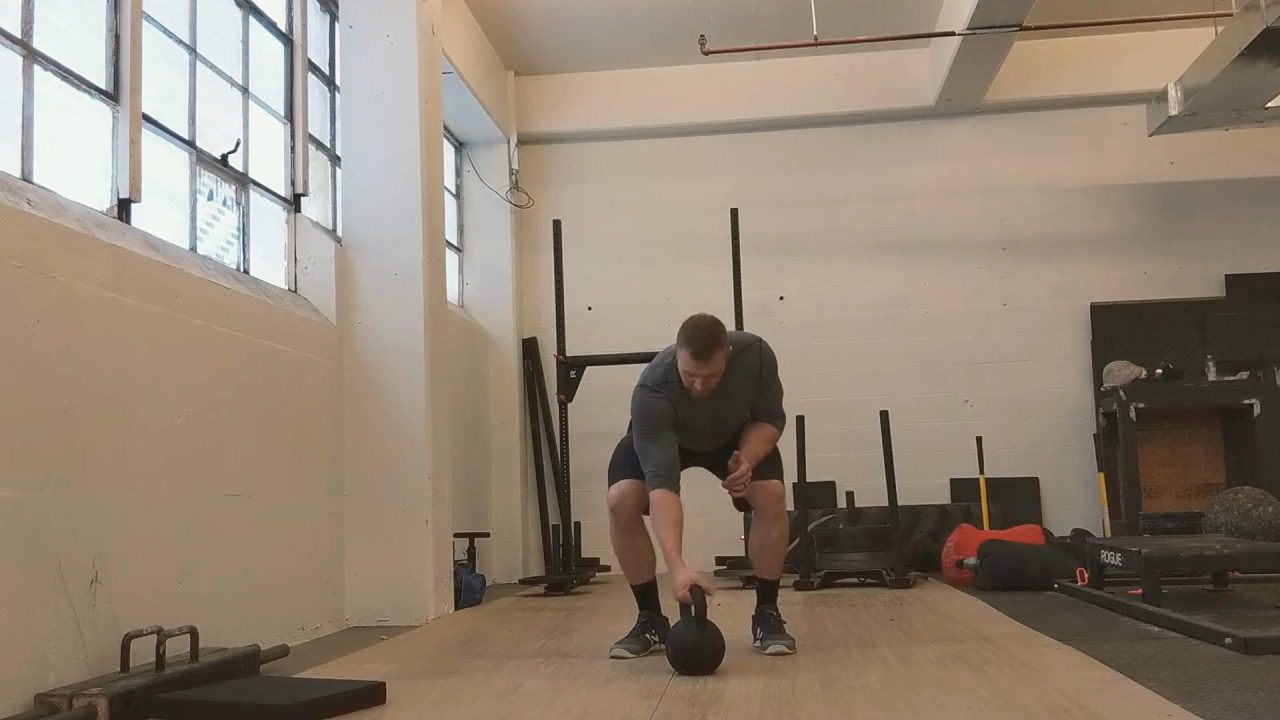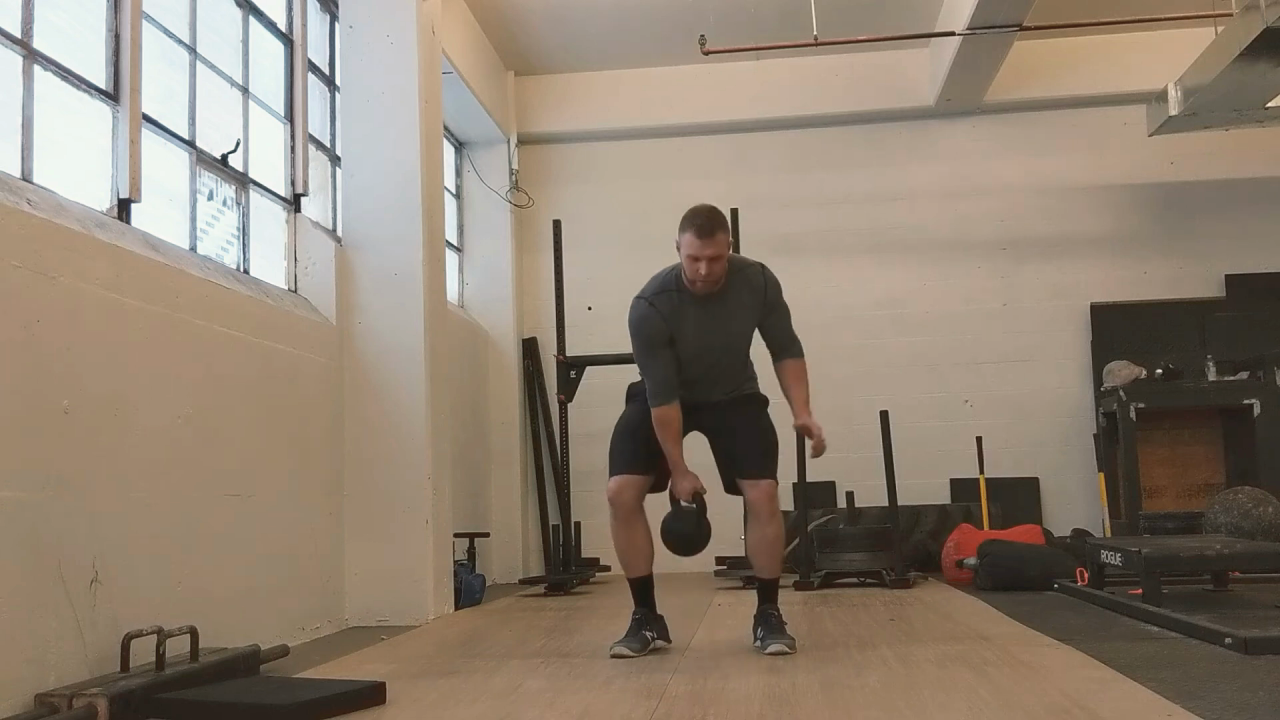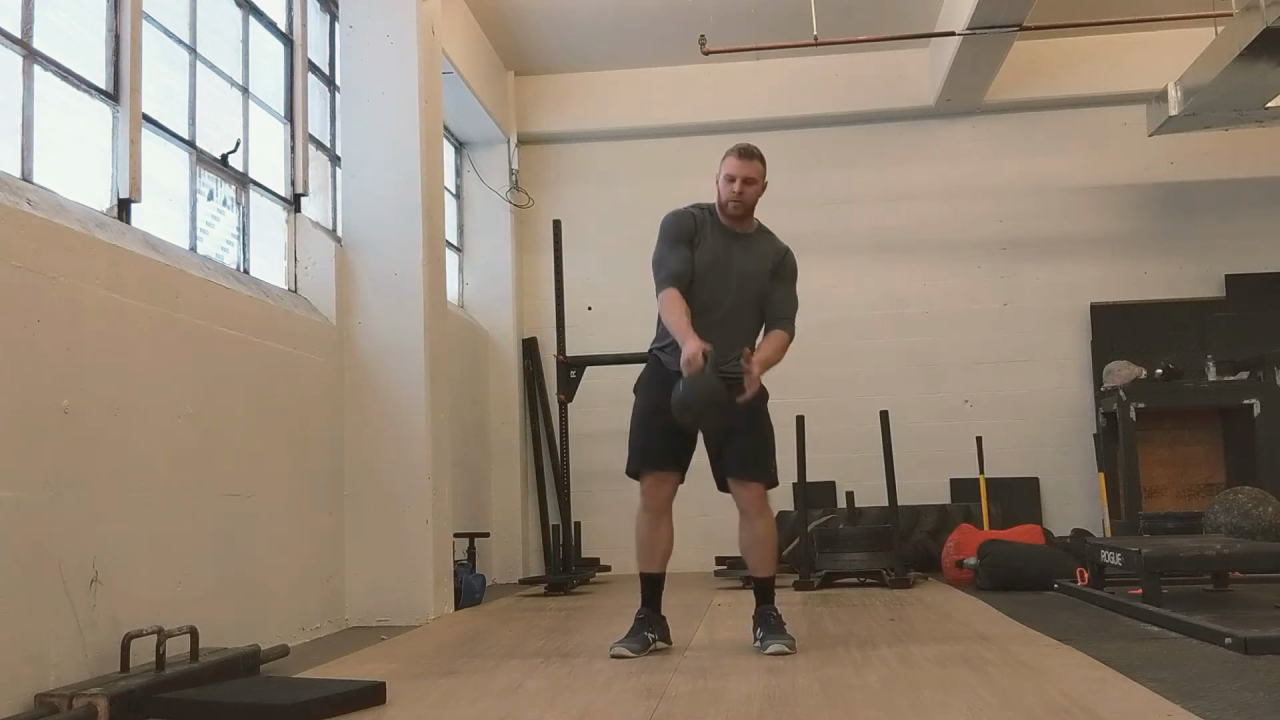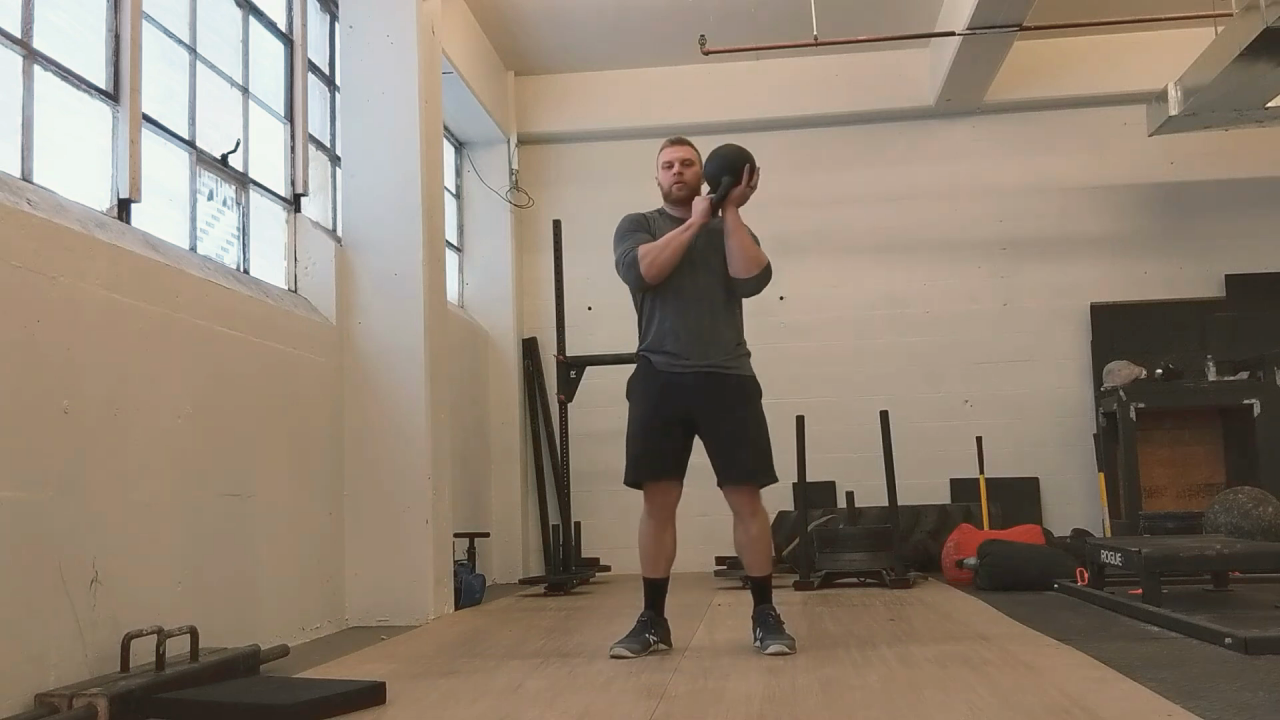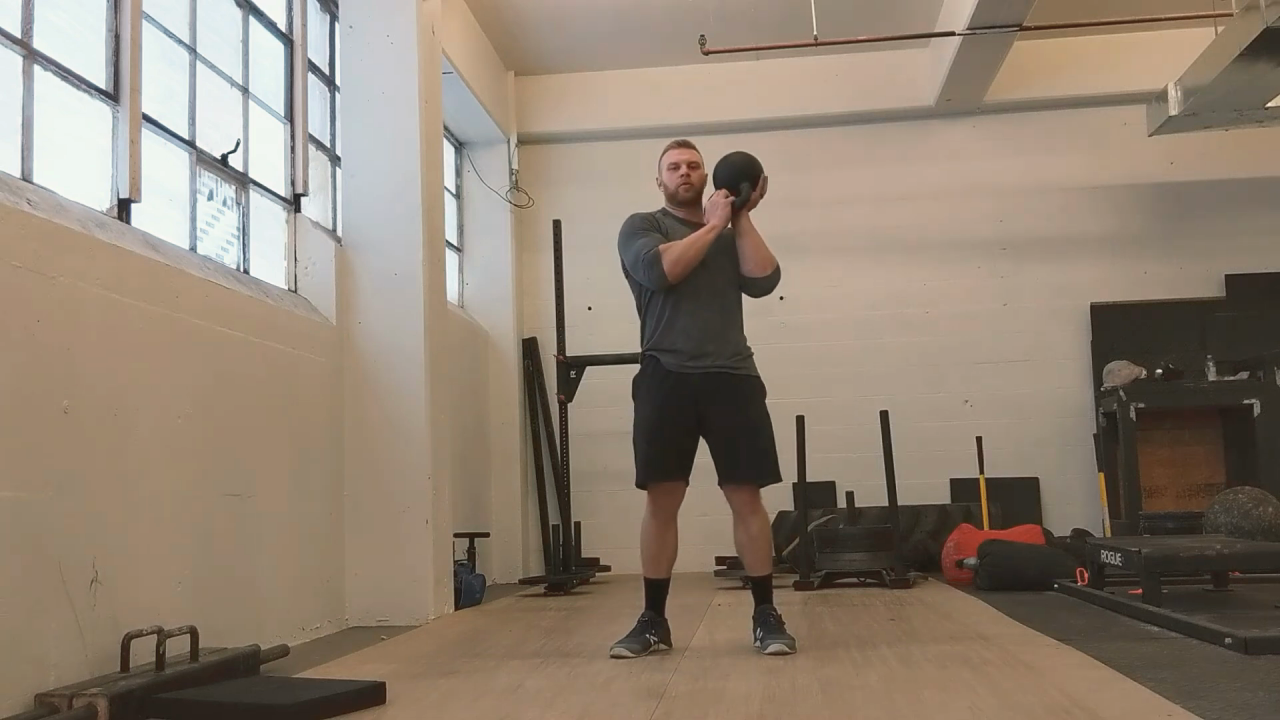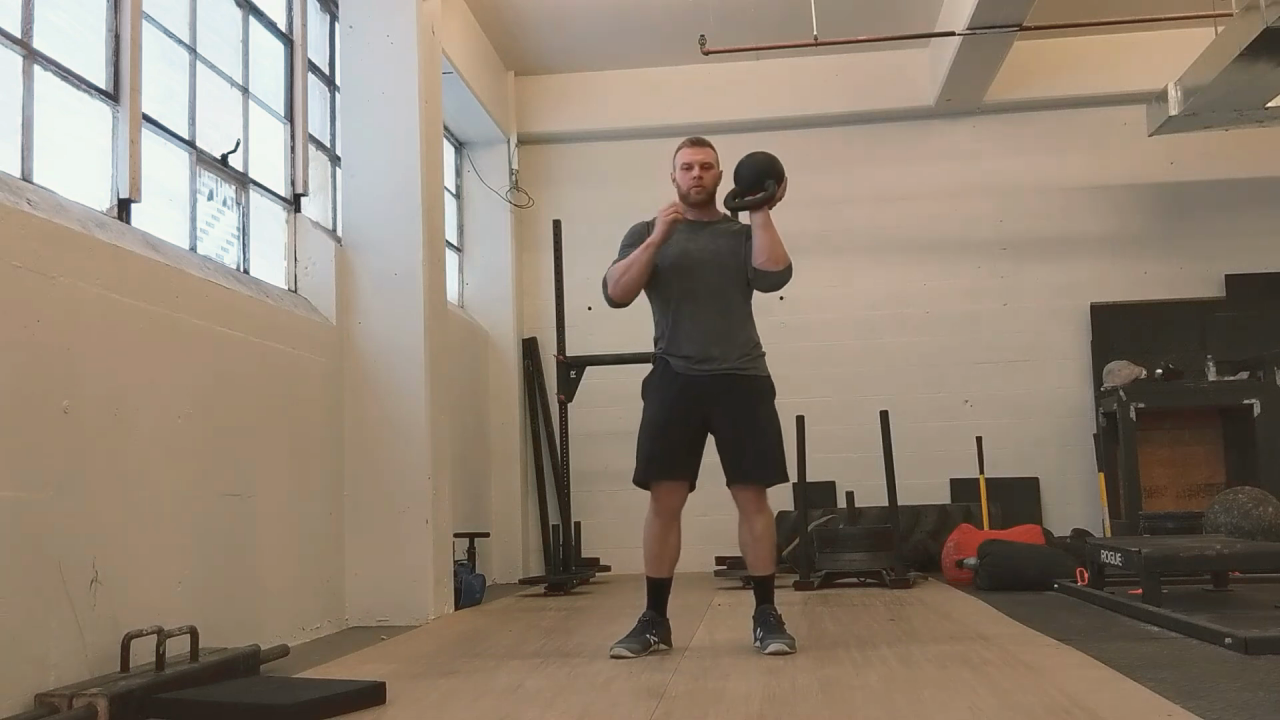
dt=0.7s
person 1, frame 1
left shoulder: (756, 355)
right shoulder: (652, 391)
left elbow: (771, 419)
right elbow: (662, 484)
left wrist: (747, 459)
right wrist: (677, 567)
left hip: (735, 434)
right hip: (664, 439)
left knee: (770, 494)
right knee: (621, 501)
left ankle: (767, 615)
right ankle: (650, 620)
person 1, frame 2
left shoulder: (758, 281)
right shoulder: (650, 305)
left elbow: (787, 348)
right elbow: (663, 395)
left wrist: (802, 411)
right wrist: (679, 470)
left hip: (734, 397)
right hip: (661, 396)
left knee: (763, 494)
right knee: (621, 493)
left ankle: (768, 615)
right ankle: (646, 619)
person 1, frame 3
left shoulder: (777, 254)
right shoulder: (684, 223)
left elbow: (782, 326)
right elbow: (668, 291)
left wrist: (760, 363)
right wrist: (688, 342)
left hip: (735, 382)
right hip: (669, 373)
left knee: (752, 496)
right knee: (654, 493)
left ankle: (767, 616)
right ankle: (650, 619)
person 1, frame 4
left shoulder: (735, 231)
right shoulder: (637, 225)
left elbow: (752, 280)
right elbow: (640, 271)
left wrist: (729, 212)
right wrist: (693, 221)
left hip: (726, 378)
right hip: (659, 379)
left knee: (745, 497)
right knee: (657, 500)
left ankle: (765, 615)
right ankle: (653, 620)
person 1, frame 5
left shoulder: (732, 235)
right shoulder: (641, 226)
left elbow: (763, 281)
right elbow: (662, 269)
left wrist: (743, 217)
right wrist: (712, 225)
left hip: (732, 378)
right hip: (666, 379)
left knee: (746, 496)
right knee: (661, 499)
left ankle: (765, 614)
right ankle: (653, 620)
person 1, frame 6
left shoulder: (743, 234)
right shoulder: (645, 233)
left elbow: (774, 276)
right elbow: (616, 292)
left wrist: (762, 212)
right wrist: (658, 237)
left hip: (741, 380)
right hip: (675, 381)
left knee: (753, 497)
right knee: (663, 499)
left ankle: (766, 614)
right ankle: (655, 619)
